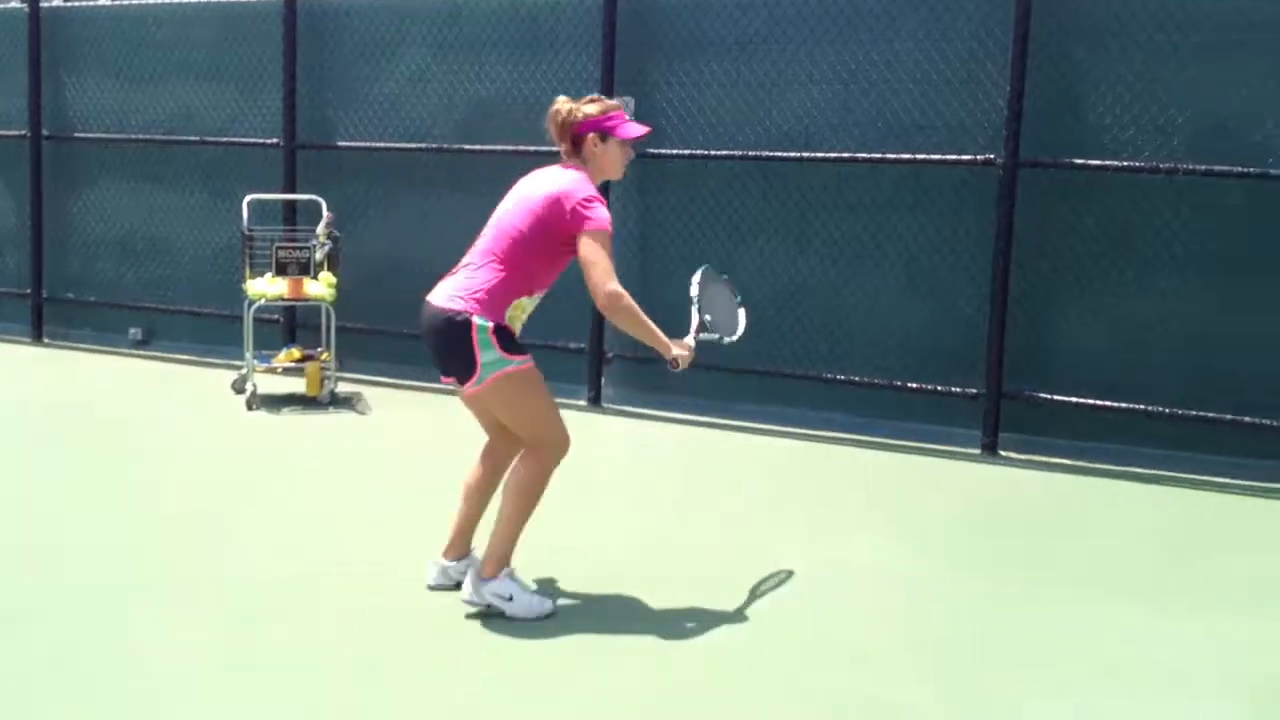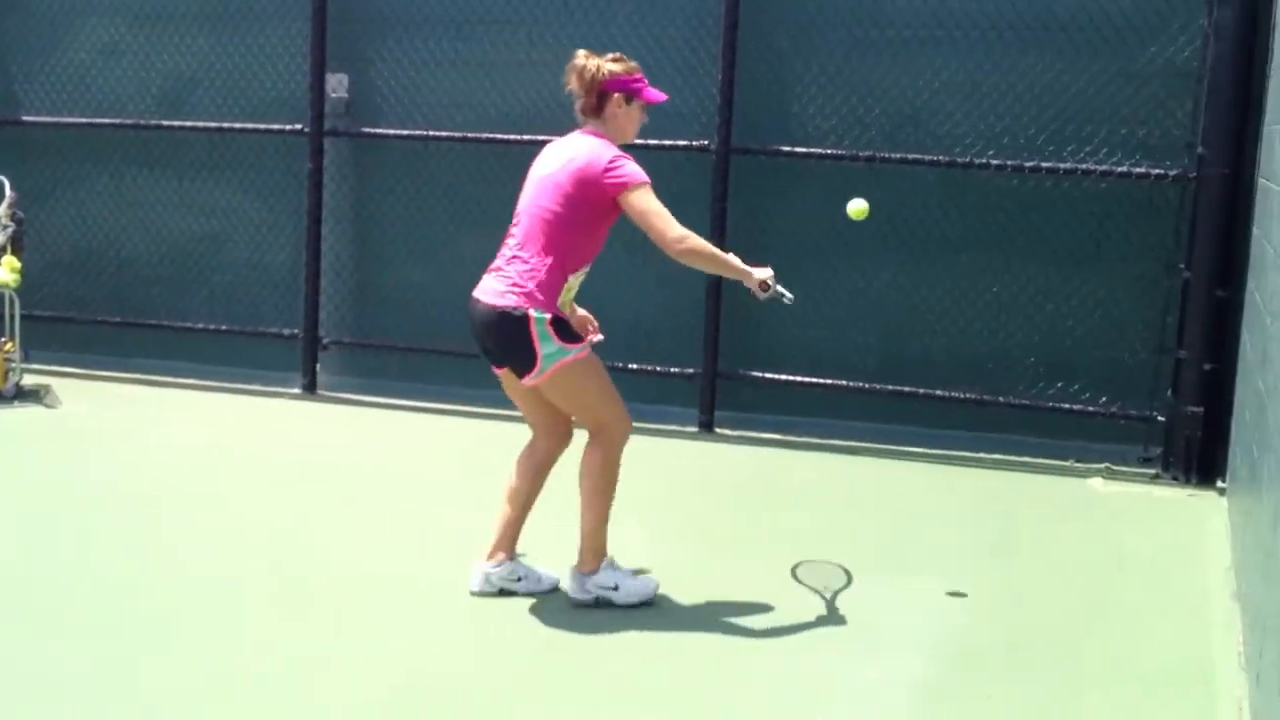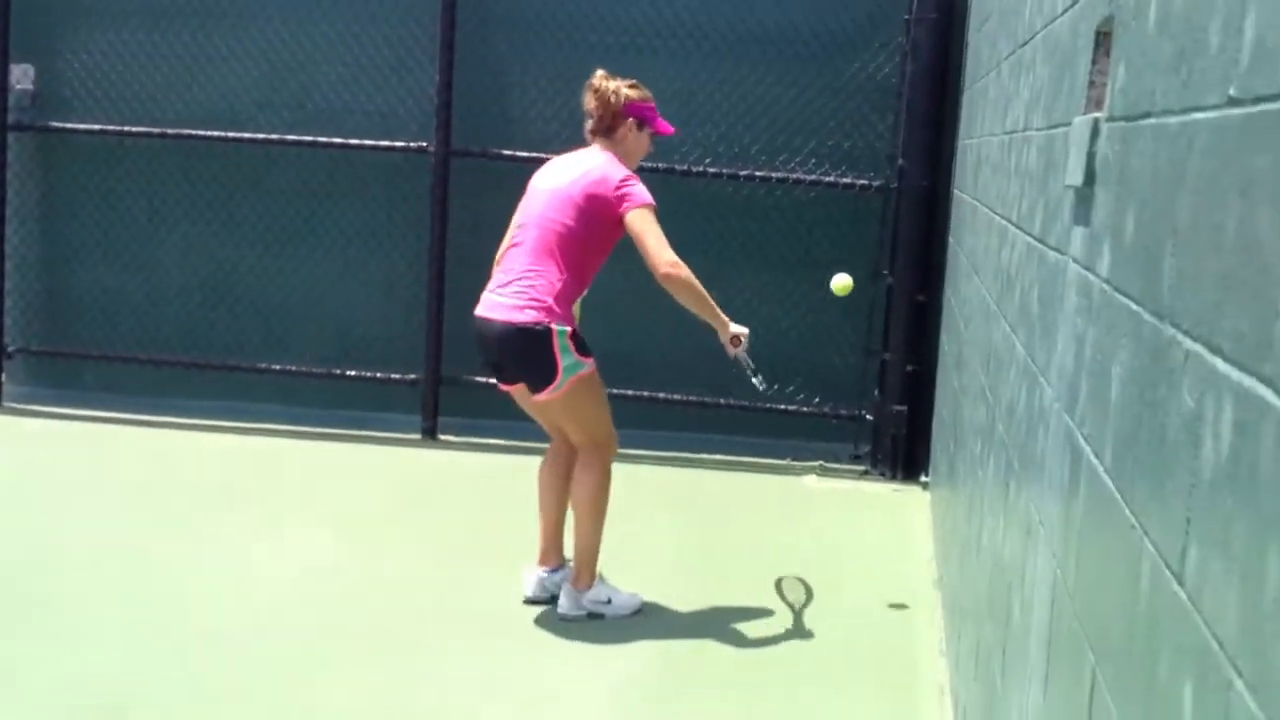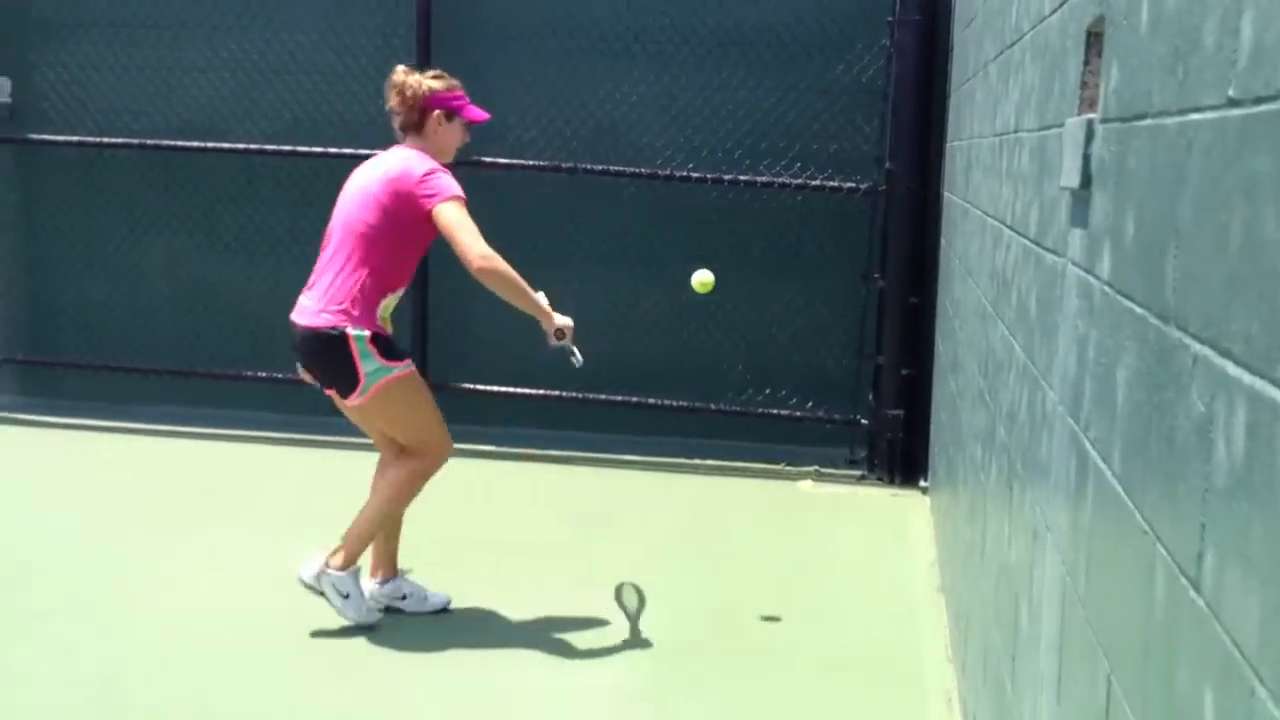
dt=1s
person 1, frame 1
left shoulder: (545, 179)
right shoulder: (584, 199)
right elbow: (610, 297)
right wrist: (669, 346)
left hip: (449, 314)
right hip: (470, 326)
left knee: (510, 440)
right knee: (549, 441)
left ankle: (454, 559)
right ankle: (490, 573)
person 1, frame 2
left shoulder: (560, 150)
right shoulder: (611, 162)
right elbow: (678, 243)
left wrist: (570, 306)
right wrist: (747, 273)
left hip: (494, 307)
right hip: (524, 319)
left knee: (551, 435)
right knee: (611, 427)
left ankle: (498, 561)
right ankle: (590, 568)
person 1, frame 3
left shoulder: (554, 168)
right shoulder: (620, 182)
right elbow: (668, 269)
right wrist: (722, 324)
left hip: (491, 323)
right hip: (538, 332)
left knee: (567, 438)
right knee: (597, 446)
left ankle: (548, 566)
right ankle: (583, 588)
person 1, frame 4
left shoulder: (377, 168)
right shoulder: (426, 176)
right elbow: (481, 262)
right wrist: (546, 314)
left hip: (317, 329)
right hip: (347, 336)
left knee: (401, 449)
right knee: (430, 447)
left ankle: (387, 579)
right ankle: (338, 563)
